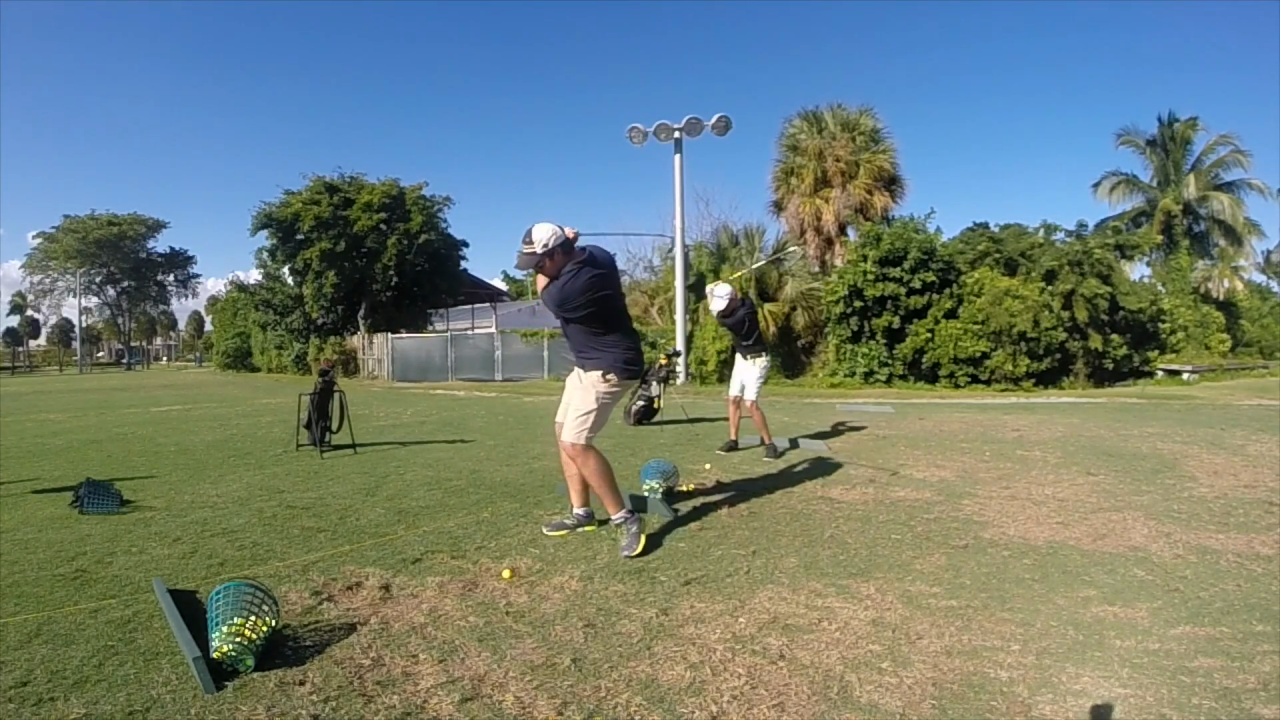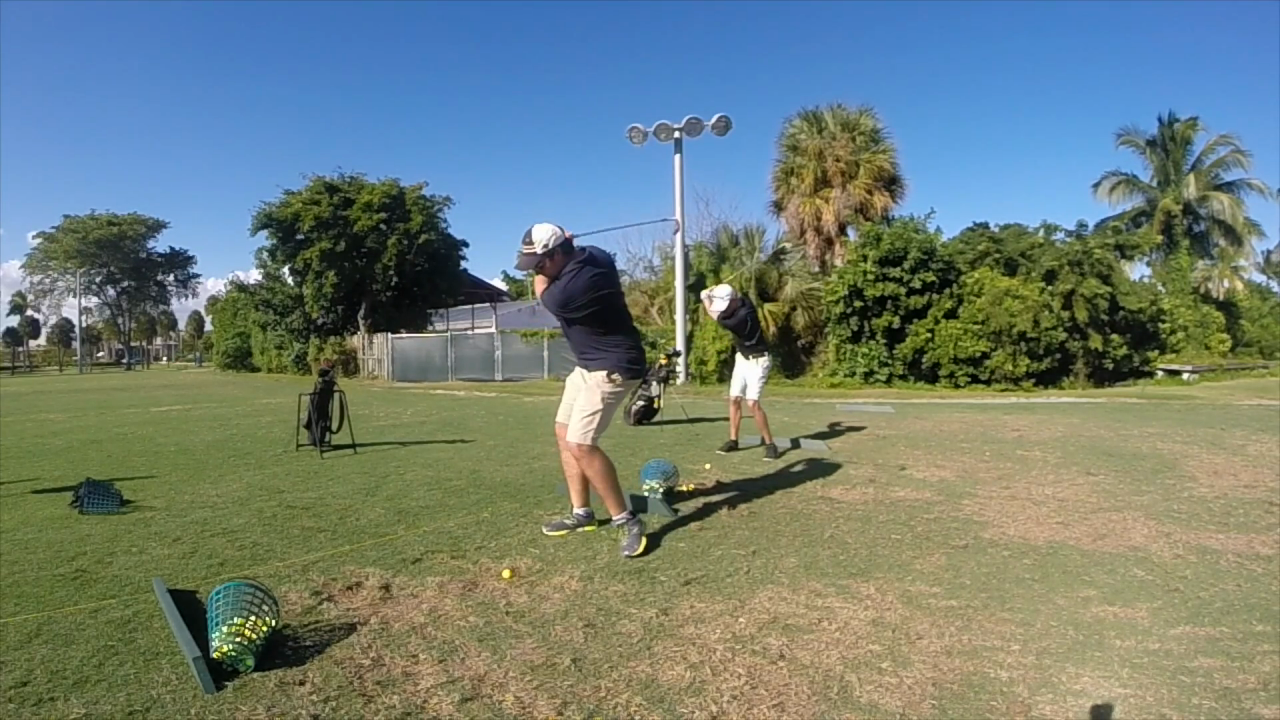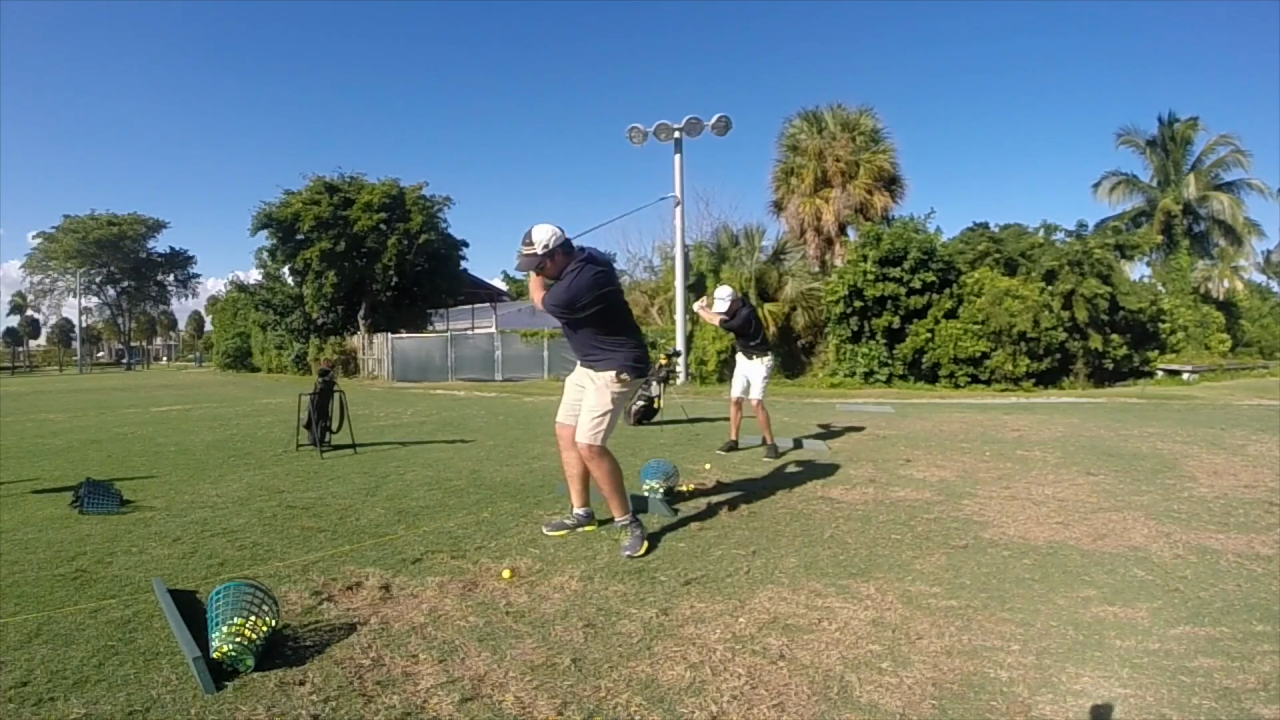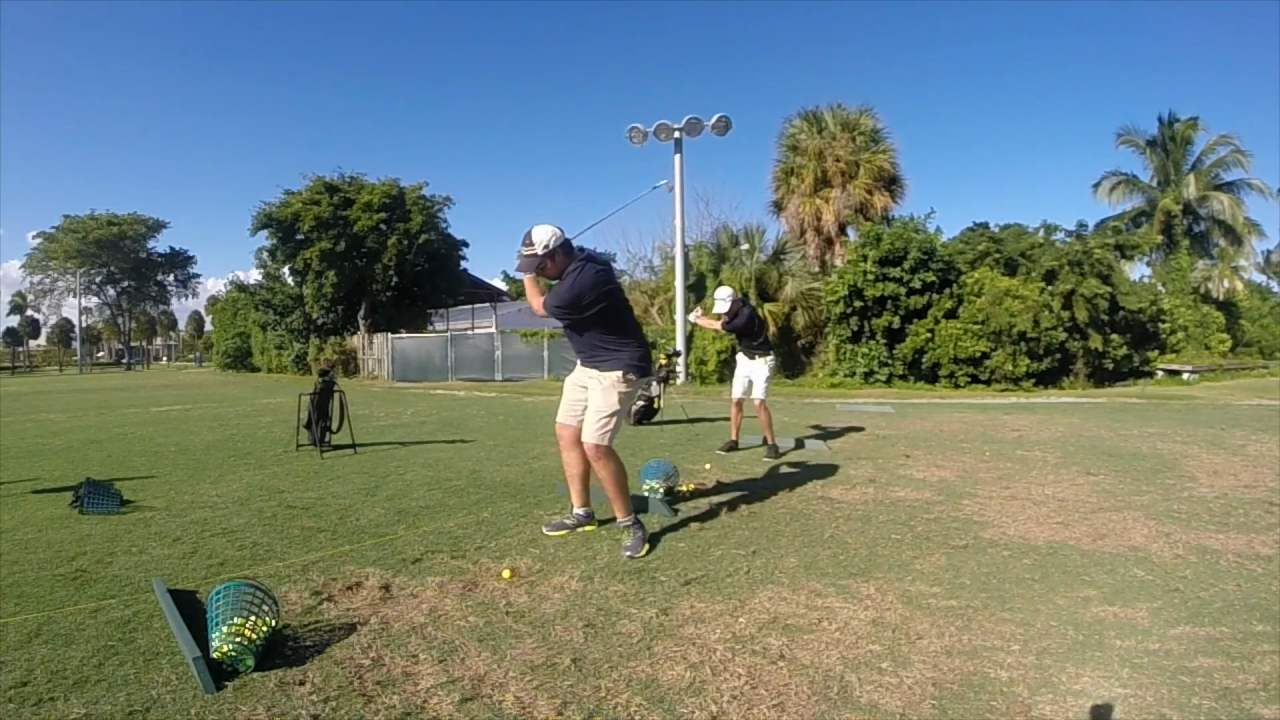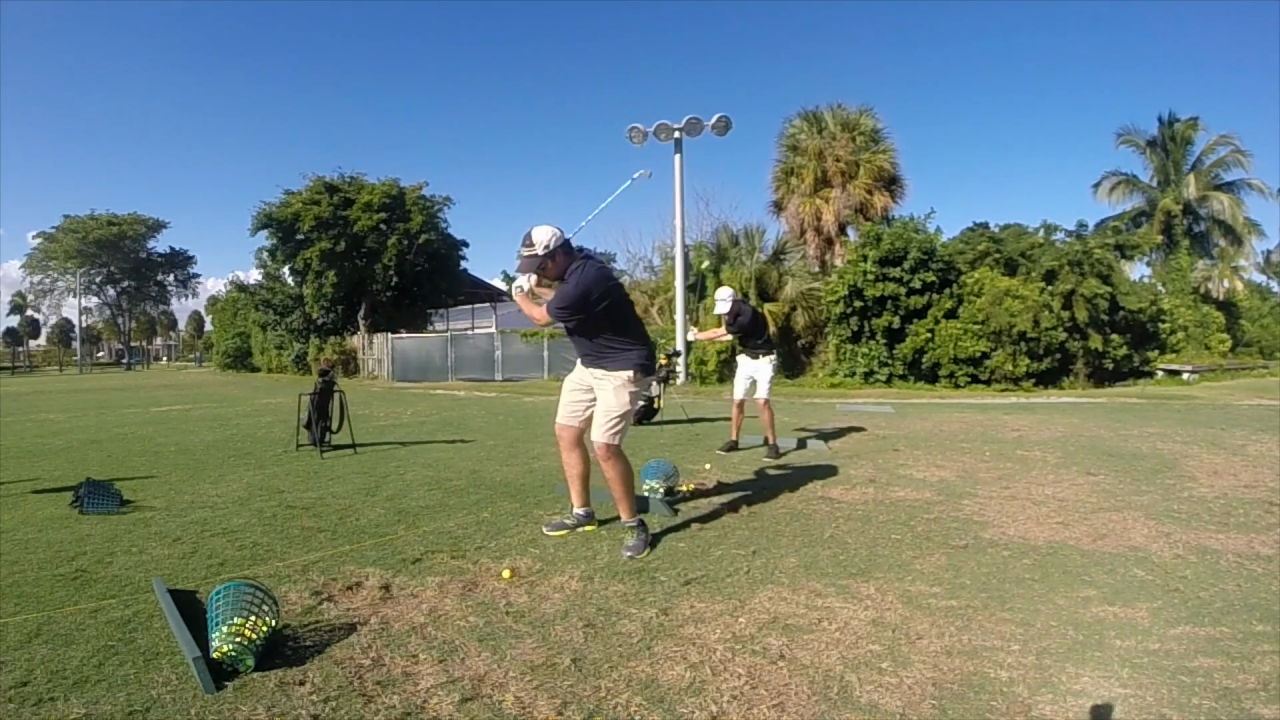
dt=0.1s
person 1, frame 1
left shoulder: (565, 291)
right shoulder: (596, 256)
left elbow: (543, 289)
right wrist: (567, 239)
left hip: (608, 368)
right hip: (594, 363)
left knee: (576, 443)
right knee: (564, 433)
left ankle: (625, 520)
right ankle: (581, 513)
person 1, frame 2
left shoulder: (567, 292)
right shoulder: (594, 256)
left elbow: (542, 292)
left wrist: (542, 275)
right wrist: (560, 240)
left hip: (610, 369)
right hip: (594, 364)
left knee: (580, 444)
right knee: (565, 434)
left ankle: (627, 521)
right ankle: (582, 513)
person 1, frame 3
left shoulder: (573, 287)
right shoulder: (590, 258)
left elbow: (541, 300)
left wrist: (536, 275)
right wrist: (541, 271)
left hip: (615, 368)
right hip: (591, 363)
left knee: (588, 445)
right knee: (565, 433)
left ankle: (629, 524)
right ankle: (581, 513)
person 1, frame 4
left shoulder: (576, 287)
right shoulder: (587, 260)
left elbow: (540, 307)
left wrist: (530, 279)
right wrist: (537, 275)
left hip: (618, 368)
right hip: (591, 364)
left knee: (594, 446)
right knee: (566, 433)
left ankle: (631, 525)
right ankle: (581, 513)
person 1, frame 5
left shoulder: (582, 283)
right shoulder: (579, 267)
left elbow: (543, 317)
left wrist: (520, 296)
right wrist: (534, 288)
left hip: (623, 367)
right hip: (591, 364)
left knee: (606, 445)
right knee: (566, 433)
left ankle: (634, 525)
right ankle: (582, 513)
person 2, frame 1
left shoulder: (738, 319)
right shoulder: (744, 301)
left elbow: (716, 313)
left wrist: (710, 293)
right wrist: (716, 290)
left hip: (756, 361)
right hip: (741, 358)
left knee: (750, 403)
right knee: (733, 399)
left ankle: (769, 444)
right ankle: (733, 440)
person 2, frame 2
left shoulder: (740, 319)
right shoulder: (743, 301)
left elbow: (717, 317)
right elbow: (718, 312)
left wrist: (705, 298)
right wrist: (711, 296)
left hip: (757, 361)
right hip: (742, 359)
left knee: (752, 403)
right knee: (734, 399)
left ankle: (769, 444)
right ankle: (733, 440)
person 2, frame 3
left shoulder: (744, 317)
right shoulder: (738, 305)
left elbow: (717, 321)
right elbow: (722, 318)
left wrist: (699, 309)
right wrist: (704, 307)
left hip: (760, 361)
right hip: (743, 358)
left knee: (756, 402)
right knee: (735, 400)
left ankle: (770, 443)
right ankle: (733, 440)
person 2, frame 4
left shoulder: (746, 317)
right shoulder: (736, 306)
left elbow: (718, 326)
right elbow: (724, 322)
left wrist: (696, 319)
right wrist: (701, 317)
left hip: (761, 361)
right hip: (744, 359)
left knee: (759, 402)
right knee: (736, 400)
left ankle: (771, 444)
right ankle: (733, 440)
person 2, frame 5
left shoulder: (748, 315)
right shoulder: (732, 312)
left elbow: (720, 333)
right elbow: (728, 335)
left wrist: (696, 336)
right wrist: (700, 335)
left hip: (764, 360)
right hip: (745, 359)
left knee: (762, 401)
right knee: (738, 401)
left ankle: (772, 443)
right ankle: (734, 440)
